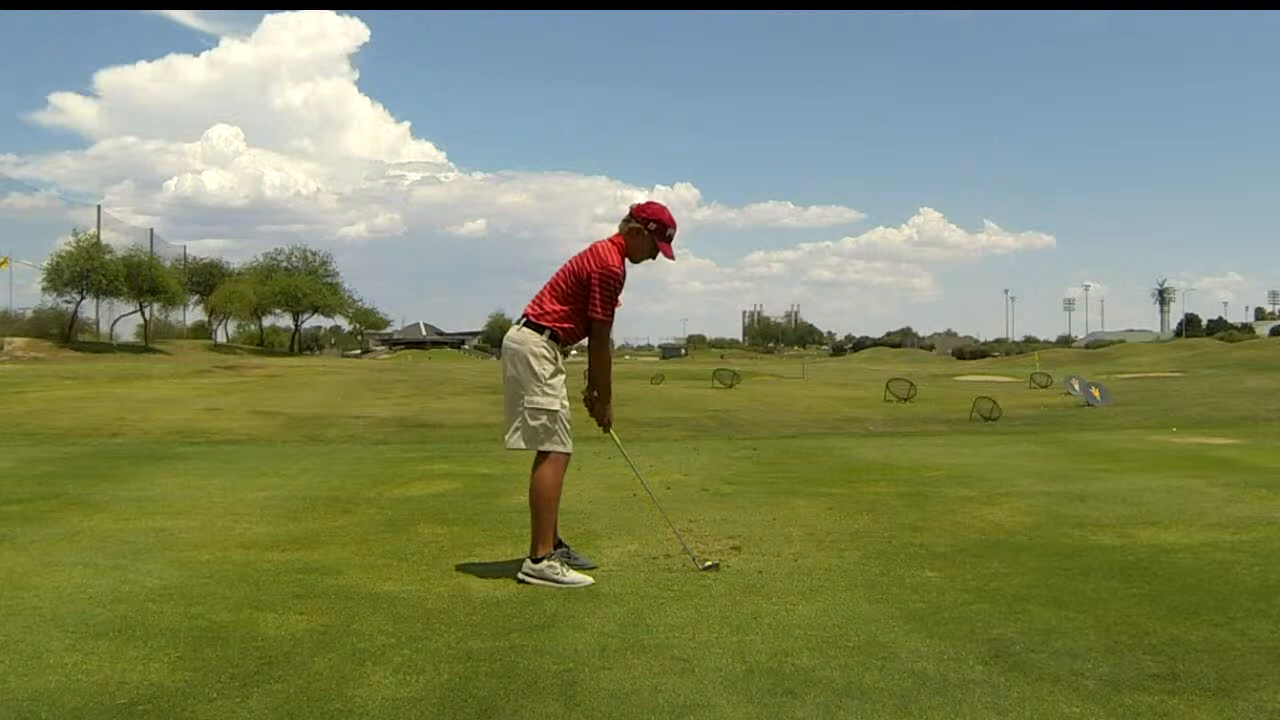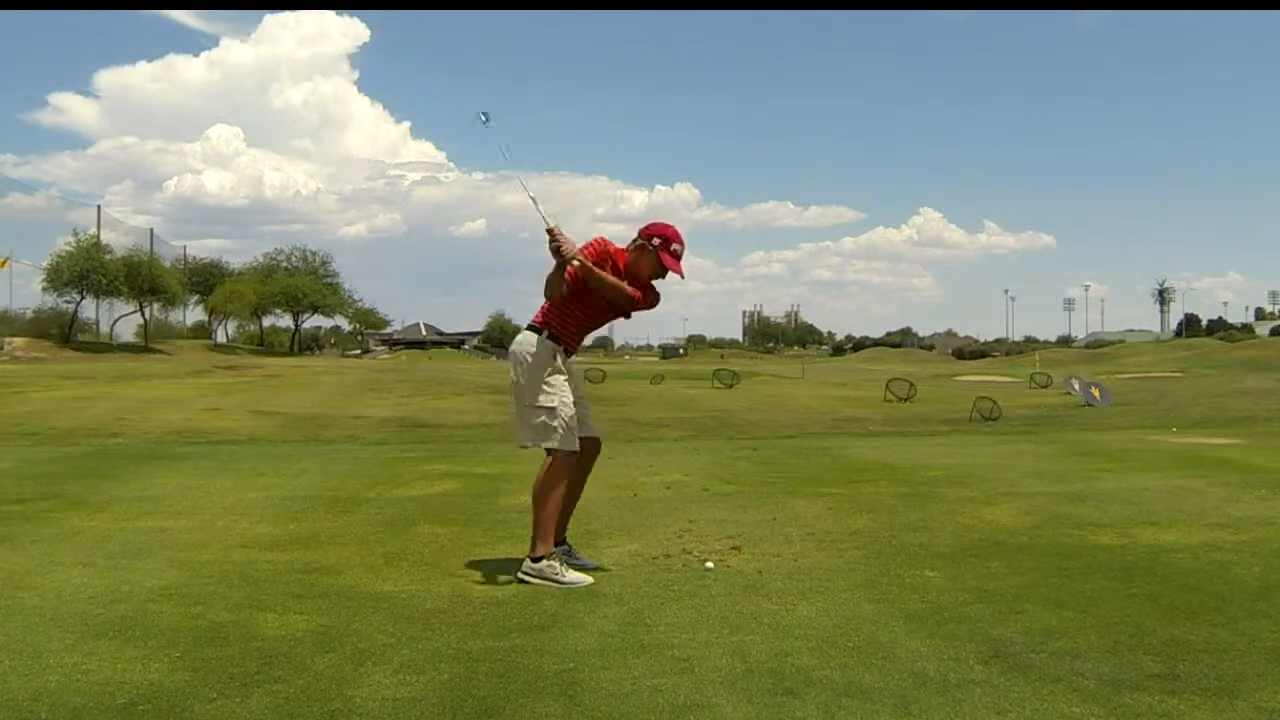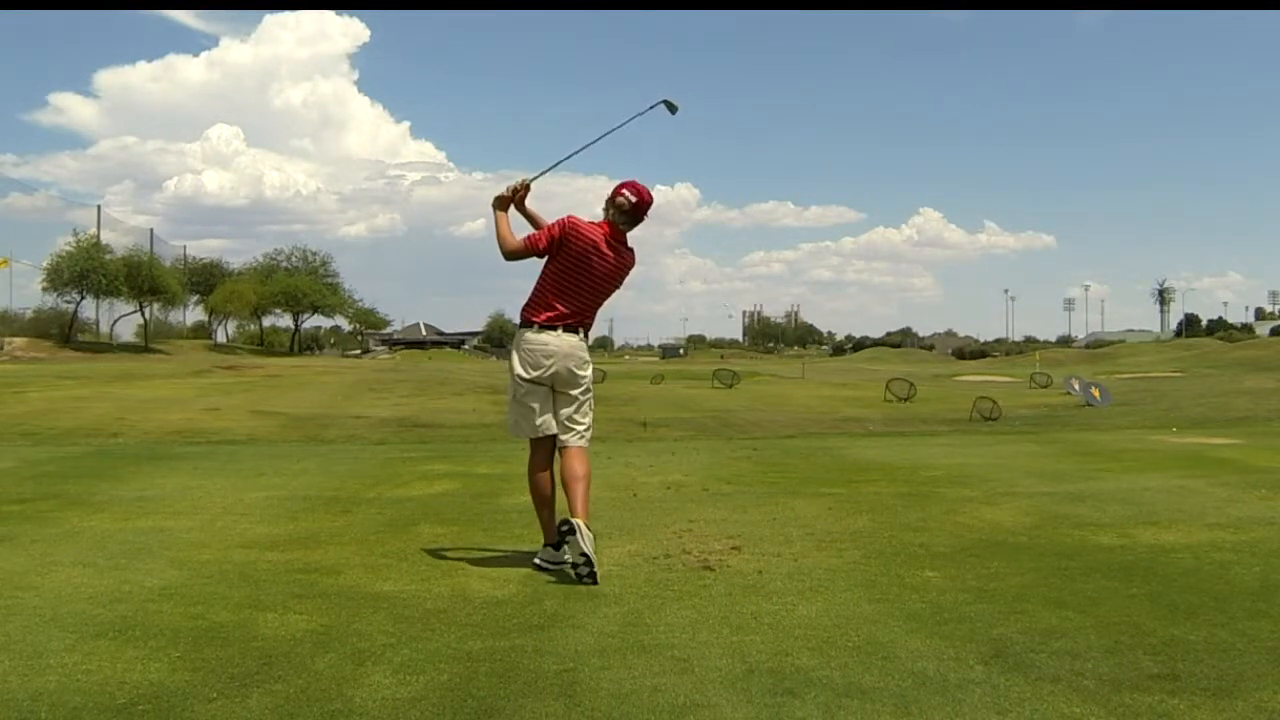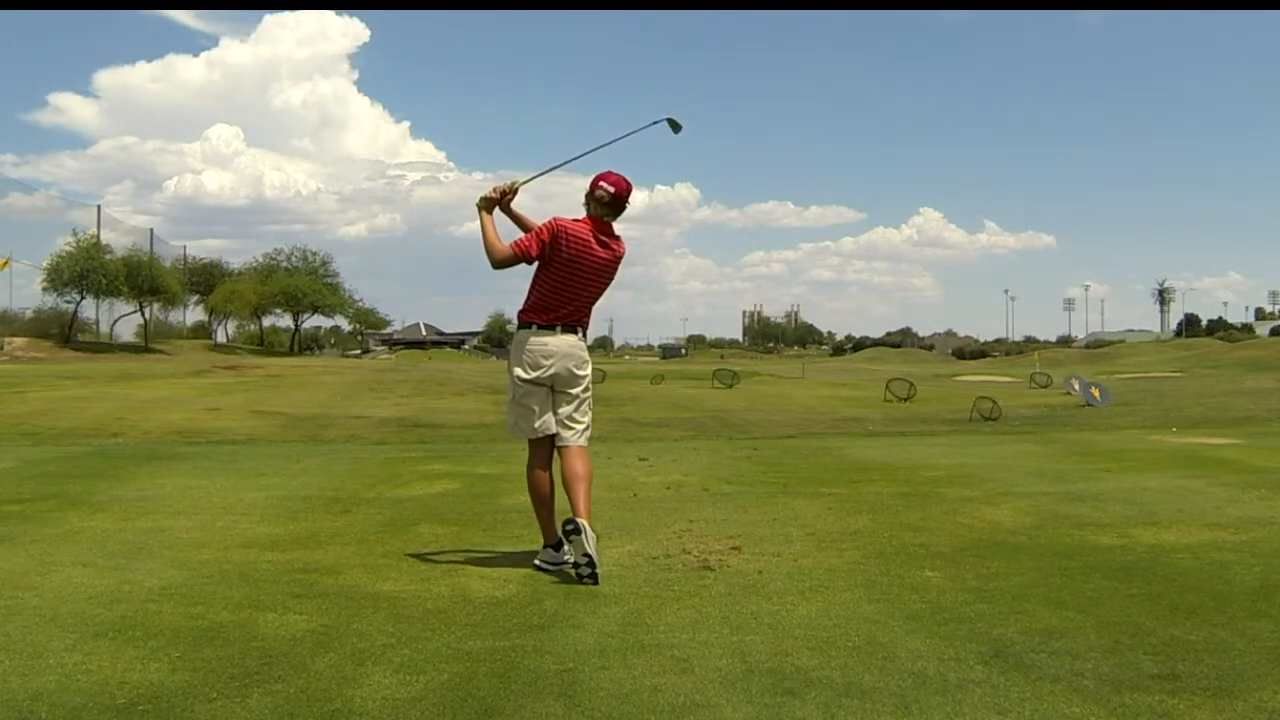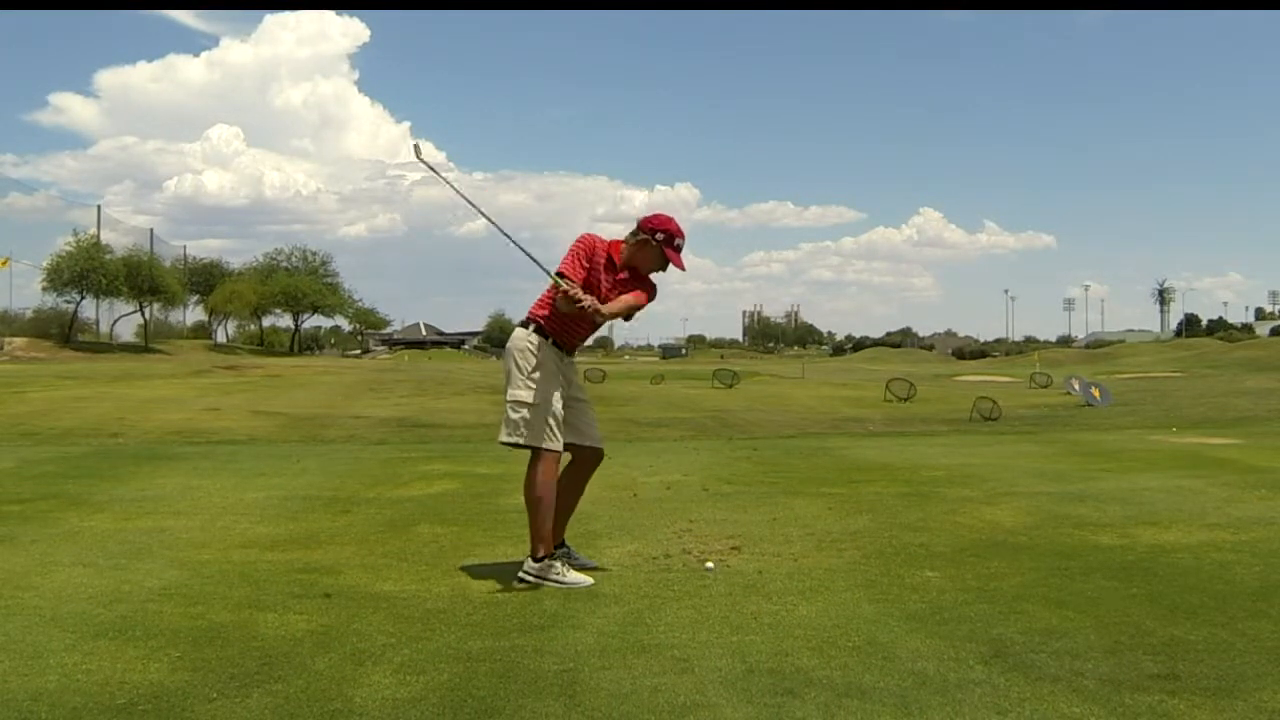
dt=1s
person 1, frame 1
left shoulder: (605, 255)
right shoulder: (610, 265)
left elbow: (595, 333)
right elbow: (600, 339)
left wrist: (592, 385)
right wrist: (605, 399)
left hip: (531, 344)
right hip: (536, 347)
left knee: (552, 448)
right knee: (554, 451)
left ankle: (551, 545)
right ankle: (539, 561)
person 1, frame 2
left shoulder: (647, 296)
right shoulder: (601, 249)
left elbow: (616, 290)
right elbow: (553, 294)
left wrist: (580, 263)
right wrist: (565, 259)
left hip: (556, 356)
right hip: (540, 351)
left knee: (587, 446)
right knee: (563, 452)
left ankle: (554, 542)
right ankle: (540, 559)
person 1, frame 3
left shoulder: (574, 227)
right shoulder: (626, 259)
left elbow: (510, 250)
left wrist: (502, 210)
right wrist: (524, 210)
left hip: (533, 342)
right hip: (574, 347)
left knee: (541, 446)
right knee: (575, 443)
left ankle: (552, 545)
right ankle: (579, 523)
person 1, frame 4
left shoulder: (563, 229)
right shoulder: (616, 250)
left elbow: (499, 258)
left wrist: (487, 212)
right wrist: (510, 211)
left hip: (533, 344)
right hip: (573, 347)
left knee: (540, 446)
right knee: (574, 443)
left ankle: (553, 545)
right ankle: (580, 524)
person 1, frame 5
left shoulder: (645, 288)
right shoulder: (590, 246)
left elbow: (621, 306)
right elbow: (563, 294)
left wrist: (596, 308)
right wrist: (573, 296)
left hip: (564, 358)
right hip: (535, 346)
left knee: (589, 453)
right knee: (548, 452)
left ankle: (554, 545)
right ankle: (539, 559)
